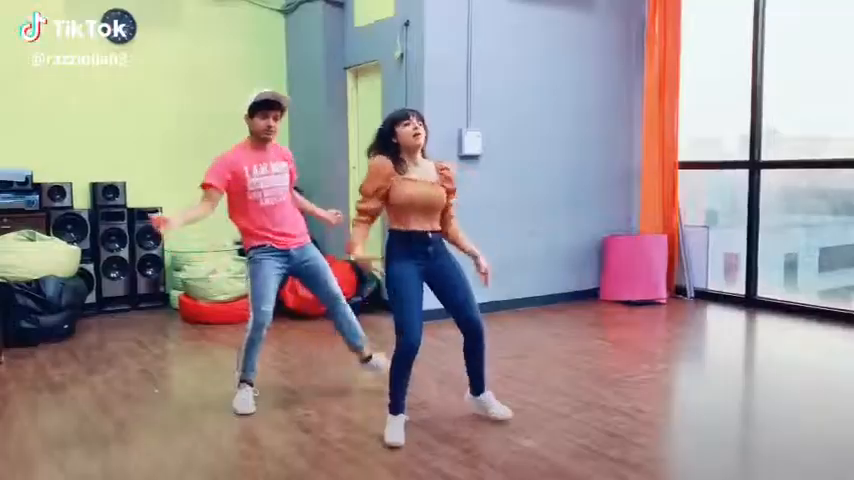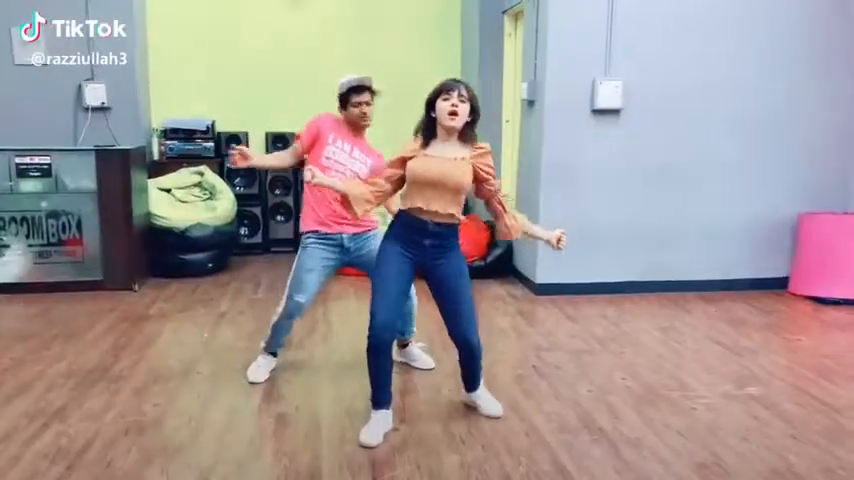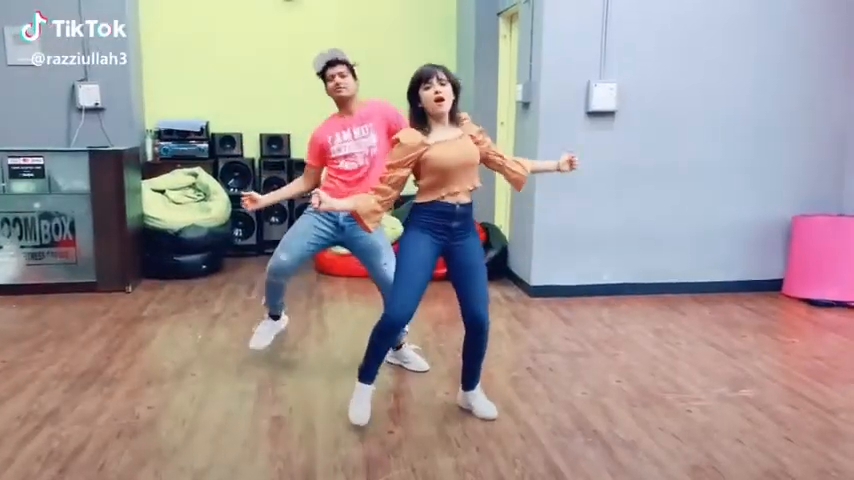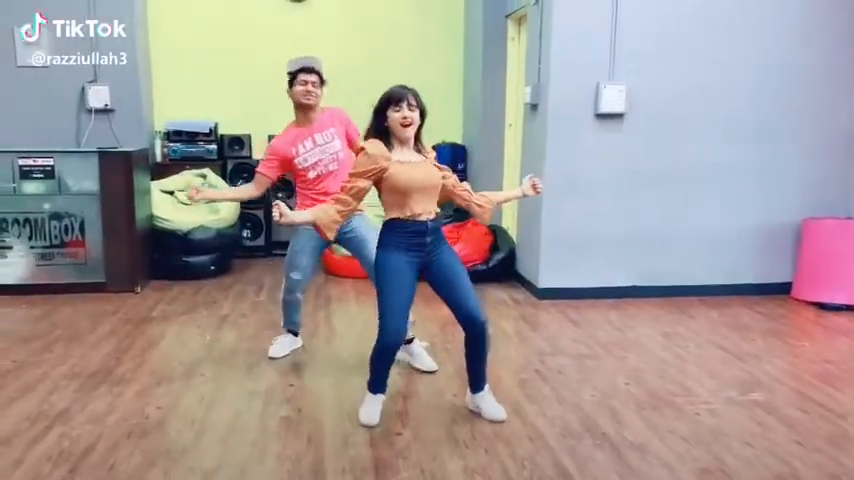
dt=0.4s
person 1, frame 1
left shoulder: (442, 173)
right shoulder: (383, 167)
left elbow: (448, 222)
right elbow: (365, 215)
left wrist: (476, 254)
right wrist: (357, 247)
left hip: (438, 253)
right hip: (403, 256)
left knee: (474, 327)
right knee: (409, 340)
left ankle: (479, 396)
right ankle: (395, 415)
person 1, frame 2
left shoulder: (477, 155)
right shoulder: (415, 149)
left elbow: (498, 204)
right elbow: (379, 188)
left wrist: (543, 234)
right wrist: (326, 180)
left hip: (445, 246)
right hip: (401, 240)
left knee: (466, 337)
right knee: (380, 332)
left ankle: (474, 390)
right ankle: (381, 412)
person 1, frame 3
left shoulder: (467, 129)
right shoulder: (411, 139)
left elbow: (502, 162)
right elbow: (385, 190)
left wrist: (555, 165)
right wrist: (335, 203)
left hip: (464, 228)
right hip: (424, 227)
left knee: (478, 319)
right knee: (396, 314)
left ankle: (470, 391)
right ankle: (364, 385)
person 1, frame 4
left shoulder: (428, 158)
right shoulder: (375, 153)
left elbow: (462, 194)
right elbow: (345, 202)
left wrist: (518, 192)
right wrist: (296, 216)
left hip: (437, 243)
right hip: (398, 246)
left knee: (475, 320)
right knee: (392, 335)
left ankle: (479, 393)
right ankle: (375, 395)
person 2, frame 1
left shoulder: (283, 155)
right shoulder: (228, 162)
right elbow: (207, 205)
left wrist: (320, 214)
right wrist: (177, 220)
left hip: (301, 246)
right hip: (265, 251)
left knee: (335, 298)
right knee: (262, 316)
left ankle: (365, 355)
right ankle: (245, 384)
person 2, frame 2
left shoulder: (375, 158)
right shoulder: (323, 126)
left elbow: (392, 204)
right elbow: (291, 157)
right wrist: (252, 160)
left hip: (365, 237)
right hip: (321, 239)
left knee: (403, 286)
right knee: (295, 304)
left ankle: (405, 346)
right ankle: (268, 355)
person 2, frame 3
left shoulder: (383, 112)
right shoulder: (323, 133)
right elbow: (308, 181)
right wrist: (266, 199)
right hip: (324, 214)
left knee: (393, 283)
right knee: (279, 266)
left ankle: (398, 346)
right ankle: (274, 317)
person 2, frame 4
left shoulder: (337, 118)
right shoulder: (281, 144)
right elbow: (256, 188)
right wrist: (213, 194)
left hip: (351, 215)
right hip: (310, 221)
right knee: (294, 283)
left ankle: (407, 342)
right ankle: (292, 334)
